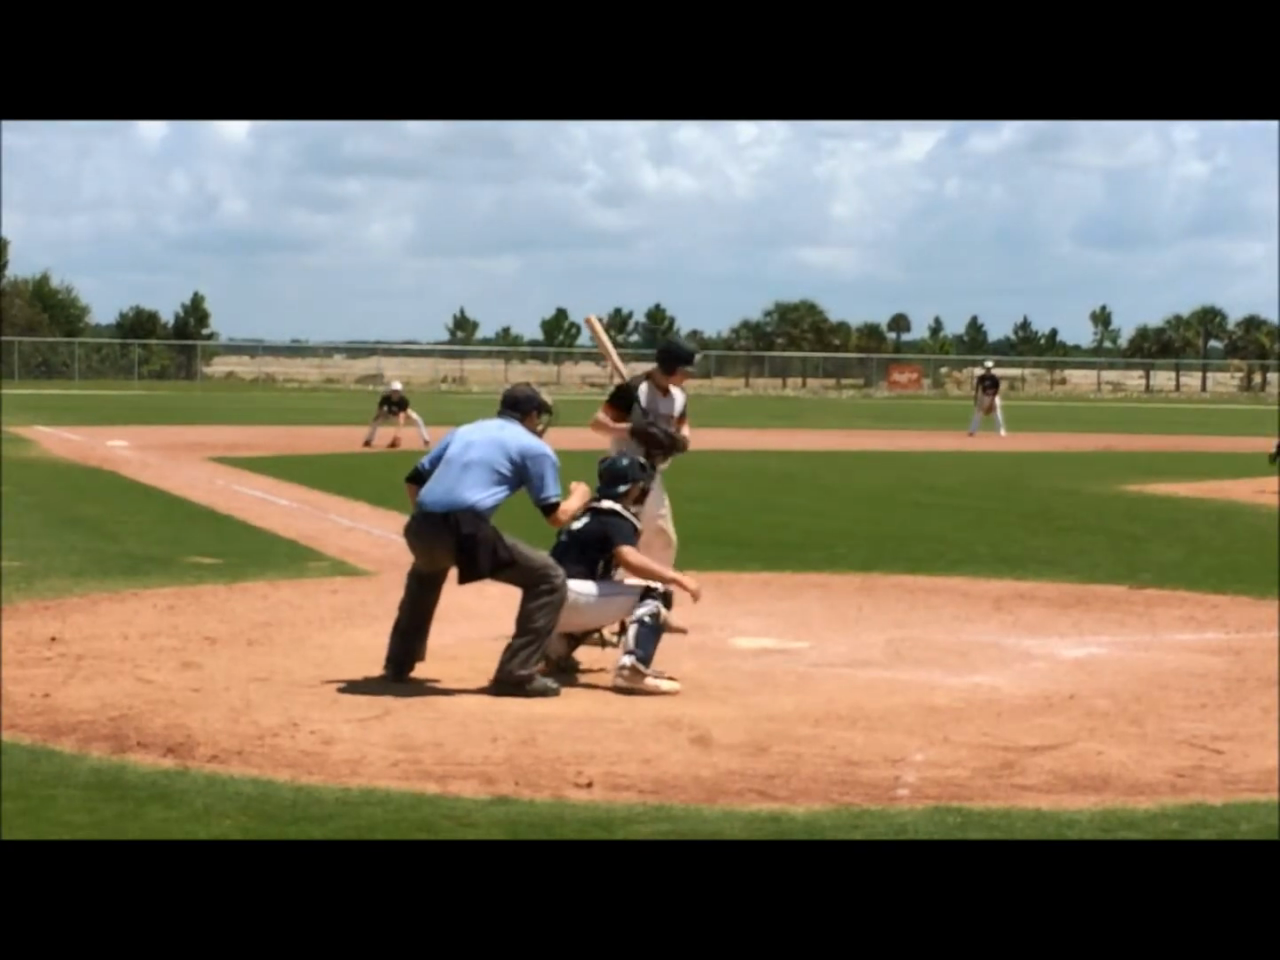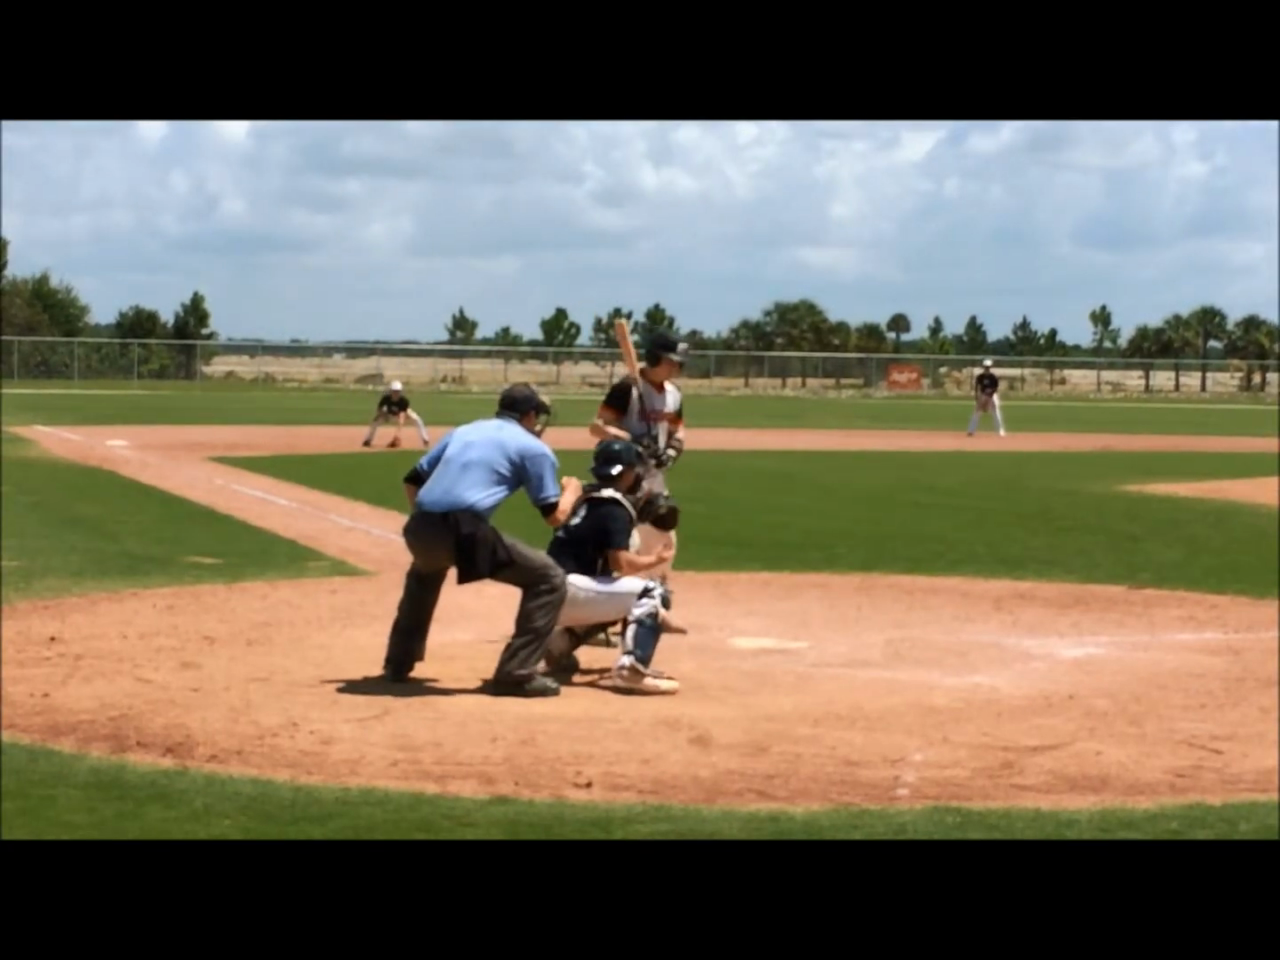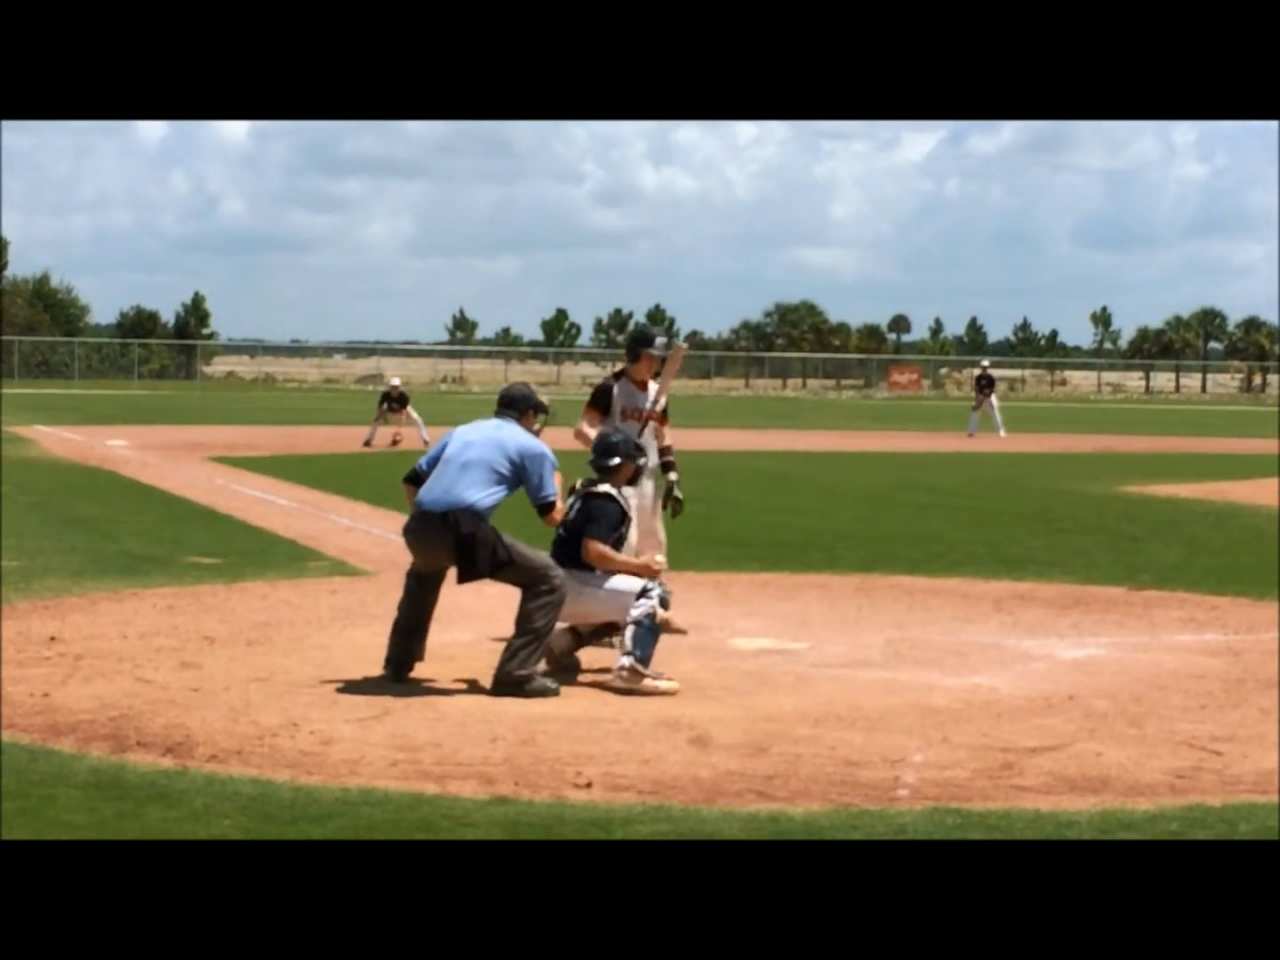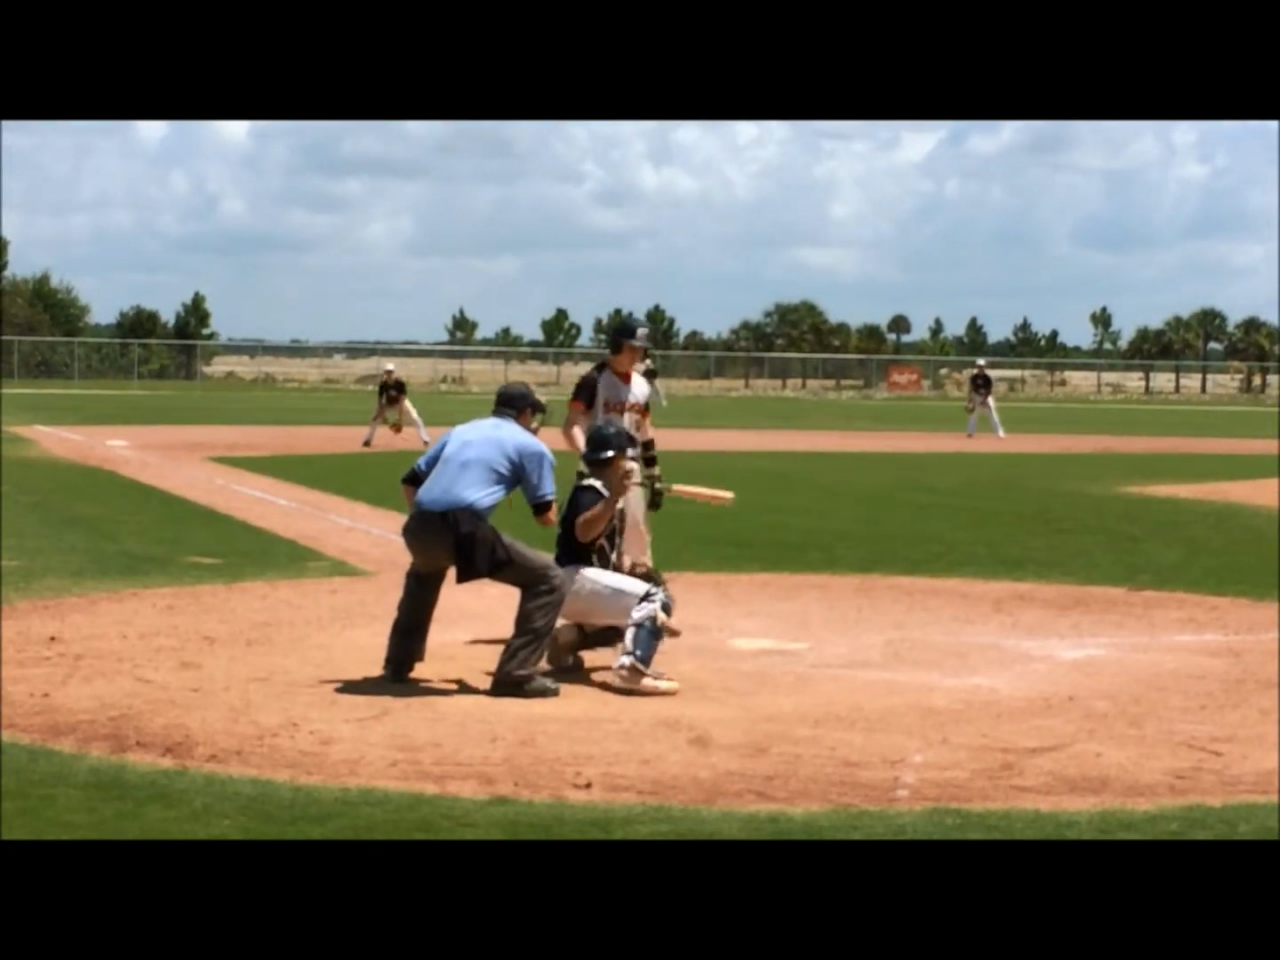
dt=0.2s
person 1, frame 1
left shoulder: (464, 430)
right shoulder: (535, 447)
left elbow: (414, 480)
right elbow: (556, 516)
right wrist: (580, 498)
left hip: (421, 529)
right hip: (465, 532)
left knee: (425, 575)
right knee: (549, 579)
left ankle: (398, 663)
right ankle: (517, 675)
person 1, frame 2
left shoulder: (463, 431)
right shoulder: (533, 447)
left elbow: (413, 480)
right elbow: (554, 516)
right wrist: (572, 491)
left hip: (420, 529)
right hip: (464, 532)
left knee: (424, 574)
right knee: (549, 579)
left ankle: (398, 663)
right ankle: (516, 674)
person 1, frame 3
left shoulder: (463, 430)
right shoulder: (533, 447)
left elbow: (412, 481)
right elbow: (551, 515)
right wrist: (556, 486)
left hip: (420, 528)
right hip: (464, 531)
left knee: (424, 574)
right knee: (548, 580)
left ankle: (398, 663)
right ankle: (516, 675)
person 1, frame 4
left shoulder: (461, 430)
right shoulder: (532, 446)
left elbow: (411, 482)
right elbow: (546, 517)
right wrist: (541, 490)
left hip: (419, 528)
right hip: (464, 530)
left knee: (423, 574)
right knee: (548, 580)
left ankle: (398, 663)
right ankle: (515, 675)
person 2, frame 1
left shoulder: (679, 396)
right shoulder: (633, 388)
left elbow: (684, 437)
right elbow: (596, 421)
left wrist: (672, 441)
right wrist: (633, 429)
left hip: (652, 476)
left knee: (664, 540)
person 2, frame 2
left shoulder: (674, 393)
right shoulder: (628, 385)
left elbow: (678, 432)
right elbow: (597, 425)
left wrist: (672, 451)
right wrist: (631, 438)
left hip: (655, 475)
left knee: (664, 540)
person 2, frame 3
left shoulder: (657, 393)
right shoulder: (611, 388)
left elbow: (663, 439)
right elbow: (582, 430)
left wrist: (672, 479)
left hip: (646, 479)
left knee: (655, 545)
right knee: (625, 543)
person 2, frame 4
left shoulder: (642, 385)
right shoulder: (594, 380)
left elbow: (645, 432)
right elbow: (571, 426)
left wrist: (654, 475)
left hip: (631, 471)
left knee: (638, 536)
person 3, frame 1
left shoulder: (595, 510)
right shoulder: (617, 519)
right elbow: (629, 559)
right wrist: (679, 579)
right hip: (567, 597)
left knee: (611, 597)
right knee: (654, 595)
left ankle: (559, 646)
right ankle: (632, 670)
person 3, frame 2
left shoulder: (589, 498)
right shoulder: (614, 508)
right elbow: (621, 563)
right wrist: (655, 559)
right hip: (565, 591)
left knee: (616, 598)
right knee: (653, 593)
left ankle: (560, 644)
right ankle: (631, 669)
person 3, frame 3
left shoulder: (586, 491)
right shoulder: (607, 501)
right elbow: (592, 552)
right wrist: (639, 566)
left hip: (560, 588)
right hip: (569, 587)
left knee: (620, 605)
right knee: (653, 594)
left ankle: (563, 643)
right ankle: (631, 669)
person 3, frame 4
left shoulder: (596, 488)
right shoulder: (591, 492)
right elbow: (584, 532)
left wrist: (628, 570)
right wrist: (616, 496)
left hip: (574, 584)
right hip: (575, 581)
left knee: (628, 614)
right knee: (655, 599)
left ankle: (567, 640)
right ankle: (632, 669)
